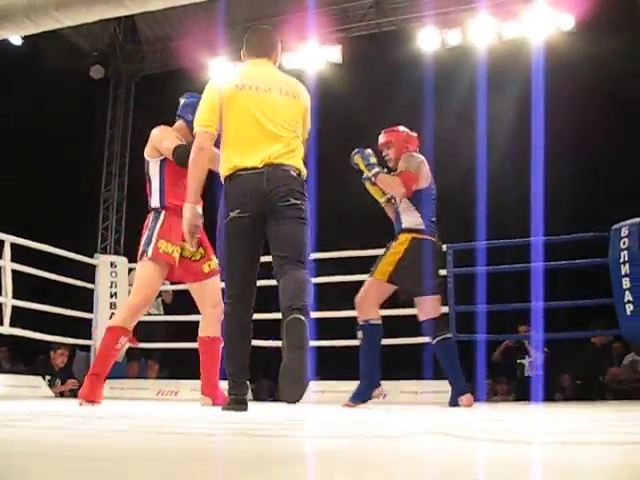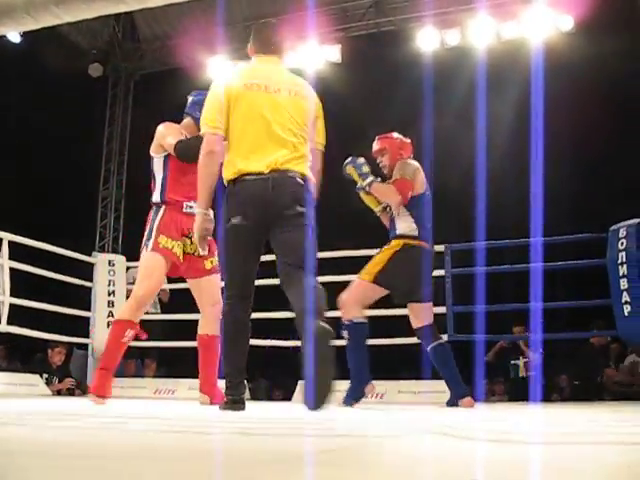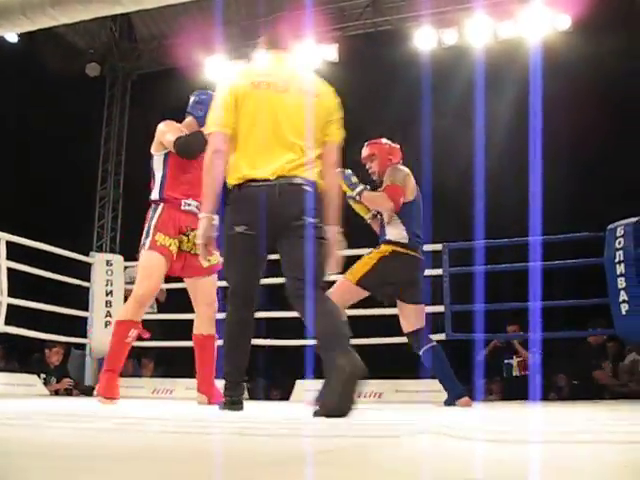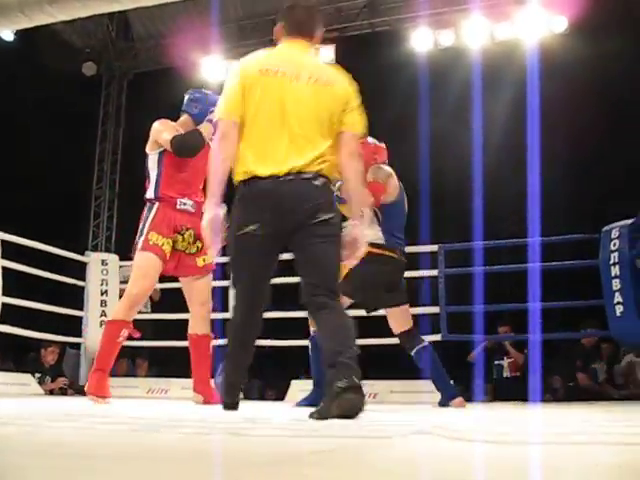
dt=0.1s
person 1, frame 1
left shoulder: (222, 85)
right shoulder: (297, 90)
left elbow: (202, 147)
left wrist: (191, 204)
left hip: (240, 187)
right hip: (286, 184)
left knee: (239, 293)
right knee: (291, 266)
left ankle: (237, 390)
right ankle: (296, 319)
person 1, frame 2
left shoulder: (230, 84)
right shoulder: (305, 90)
left elbow: (211, 149)
right elbow: (314, 157)
left wrist: (201, 208)
right wrist: (307, 203)
left hip: (243, 190)
right hip: (292, 190)
left knee: (238, 297)
right knee: (299, 277)
left ankle: (234, 391)
right ankle: (316, 331)
person 1, frame 3
left shoulder: (238, 83)
right shoulder: (321, 91)
left elbow: (218, 151)
right elbow: (331, 166)
left wrist: (207, 213)
right wrist: (333, 226)
left hip: (250, 197)
right hip: (301, 197)
left knee: (241, 301)
right knee: (309, 291)
left ankle: (232, 391)
right ankle: (340, 357)
person 1, frame 4
left shoulder: (250, 68)
right shoulder: (338, 81)
left elbow: (225, 137)
right elbow: (351, 156)
left wrist: (212, 201)
right wrist: (358, 220)
left hip: (259, 193)
right hip: (314, 194)
left knee: (249, 299)
right knee: (323, 297)
left ankle: (231, 390)
right ankle: (345, 380)
person 2, frame 1
right shoulder: (162, 134)
right elbow: (185, 157)
right hip: (164, 226)
left knee: (214, 309)
right knee: (139, 302)
left ankle: (211, 391)
right ankle: (94, 381)
person 2, frame 2
right shoulder: (167, 131)
right elbow: (186, 151)
right hip: (166, 221)
left knee: (212, 307)
right knee: (144, 292)
left ankle: (209, 388)
right ankle: (103, 374)
person 2, frame 3
left shoulder: (211, 143)
right shoulder: (167, 129)
right elbow: (186, 148)
left hip: (197, 226)
right hip: (165, 219)
left knee: (207, 308)
right knee: (144, 292)
left ankle: (207, 388)
right ankle: (109, 375)
person 2, frame 4
left shoulder: (207, 144)
right shoulder: (162, 128)
right elbow: (183, 146)
right wrist: (215, 121)
left hip: (192, 226)
right hip: (161, 219)
left knee: (202, 308)
right knee: (137, 291)
left ankle: (203, 388)
right ankle: (99, 376)
person 3, frame 1
left shoulder: (412, 159)
right shoulder: (413, 170)
left elbow: (400, 189)
left wrist: (372, 168)
right wrist: (379, 193)
left hip: (411, 243)
right hip: (425, 246)
left knee: (365, 302)
right knee: (434, 321)
left ankle: (370, 382)
right ankle: (460, 390)
person 3, frame 2
left shoulder: (408, 166)
right shoulder: (405, 175)
left elbow: (396, 197)
left wrist: (366, 179)
right wrist: (372, 198)
left hip: (405, 249)
right hip: (419, 255)
left knee: (350, 302)
right knee: (426, 331)
left ankle: (360, 380)
right ankle: (460, 392)
person 3, frame 3
left shoulder: (398, 172)
right shoulder: (396, 182)
left elbow: (389, 204)
left wrist: (356, 188)
right wrist: (362, 205)
left hip: (393, 254)
right hip: (410, 260)
left knee: (331, 302)
right knee: (418, 334)
right ankle: (457, 393)
person 3, frame 4
left shoulder: (381, 172)
right shoulder: (390, 182)
left wrist: (338, 189)
right wrist: (343, 203)
left hip: (373, 257)
right hip: (392, 263)
right knee: (408, 335)
left ankle: (321, 390)
right ankle: (450, 392)
